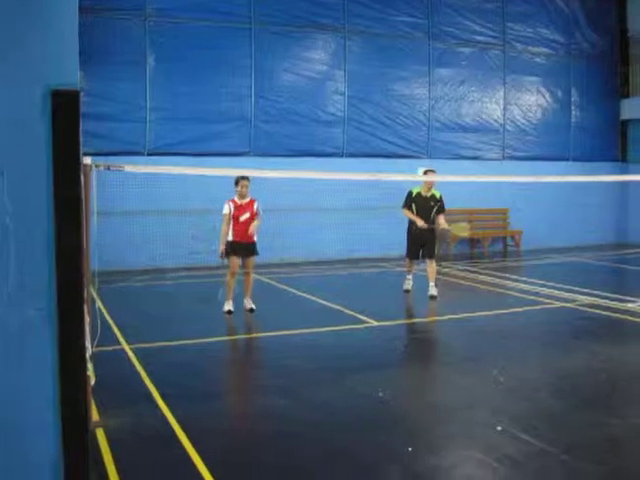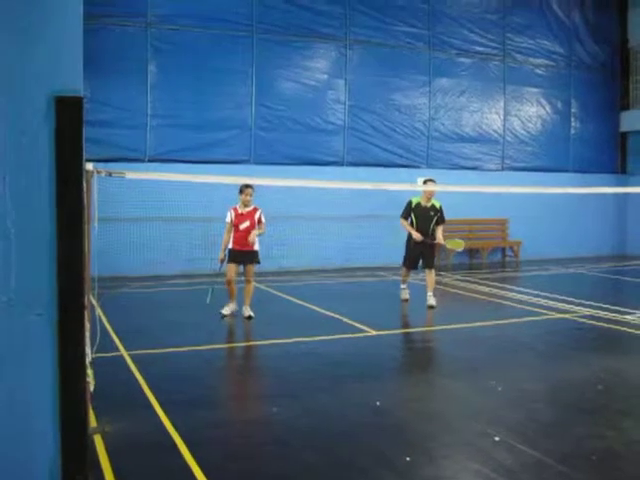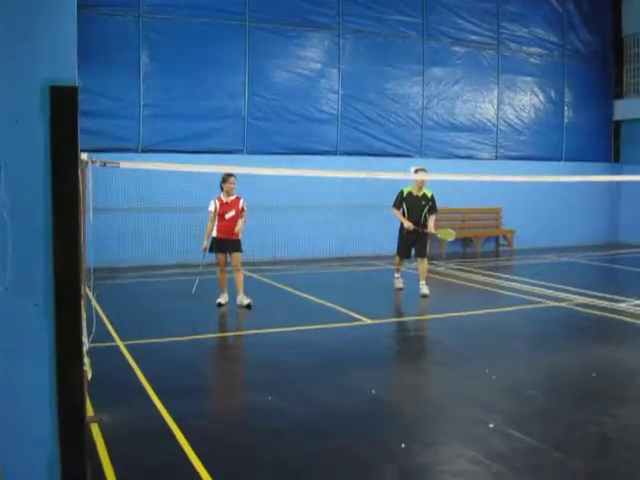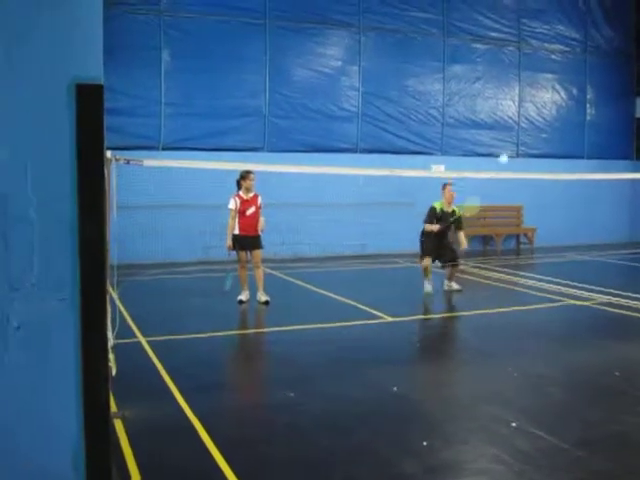
dt=0.7s
person 1, frame 1
left shoulder: (254, 203)
right shoulder: (230, 204)
left elbow: (257, 219)
right elbow: (225, 225)
left wrist: (255, 224)
right wrist: (222, 244)
left hip: (250, 242)
right hip: (234, 242)
left knee: (249, 271)
right knee: (233, 271)
left ankle: (248, 299)
right ankle: (229, 301)
person 1, frame 2
left shoulder: (257, 212)
right shoulder: (232, 212)
left elbow: (262, 229)
right elbow: (227, 232)
left wrist: (255, 233)
right wrist: (222, 251)
left hip: (250, 250)
right hip: (234, 250)
left knee: (249, 279)
right knee: (229, 279)
left ankle: (246, 307)
right ankle: (231, 304)
person 1, frame 3
left shoulder: (240, 200)
right shoulder: (216, 201)
left elbow: (243, 217)
right elbow: (211, 221)
left wrist: (241, 222)
right wrist: (206, 240)
left hip: (235, 239)
right hip: (219, 238)
left knee: (237, 267)
right knee: (221, 267)
left ankle: (241, 296)
right ankle: (223, 295)
person 1, frame 4
left shoulder: (257, 197)
right shoulder: (236, 199)
right elbow: (232, 219)
left wrist: (262, 220)
right wrist: (229, 238)
left hip: (255, 235)
right hip: (240, 236)
left knee: (257, 264)
right knee: (242, 264)
left ankle: (261, 292)
right ankle: (244, 292)
person 2, frame 1
left shoulder: (437, 196)
right shoulder: (412, 193)
left elbow: (440, 213)
right elbow: (405, 210)
left wrist: (442, 221)
right wrist: (417, 220)
left hip: (430, 231)
right hip: (414, 230)
left knee: (430, 258)
right knee: (410, 257)
left ankle: (432, 286)
right ankle: (409, 278)
person 2, frame 2
left shoulder: (437, 206)
right shoulder: (412, 203)
left elbow: (440, 224)
right elbow: (403, 220)
left wrist: (439, 234)
right wrist: (413, 232)
left hip: (429, 242)
right hip: (414, 241)
left knee: (430, 268)
right knee: (407, 267)
left ankle: (430, 296)
right ankle: (403, 287)
person 2, frame 3
left shoulder: (429, 195)
right shoulder: (404, 192)
left elbow: (432, 213)
right elbow: (395, 209)
left wrist: (431, 224)
right wrist: (404, 221)
left hip: (422, 230)
right hip: (406, 229)
left knee: (422, 257)
right knee: (400, 255)
left ankle: (423, 284)
right ankle: (397, 276)
person 2, frame 4
left shoulder: (456, 212)
right shoulder: (435, 208)
left elbow: (459, 231)
right elbow: (426, 227)
left wrist: (463, 243)
right wrist: (432, 227)
left hip: (443, 241)
right hip: (428, 239)
left knee: (454, 262)
right knee: (426, 262)
left ankle: (449, 282)
right ankle: (427, 280)
